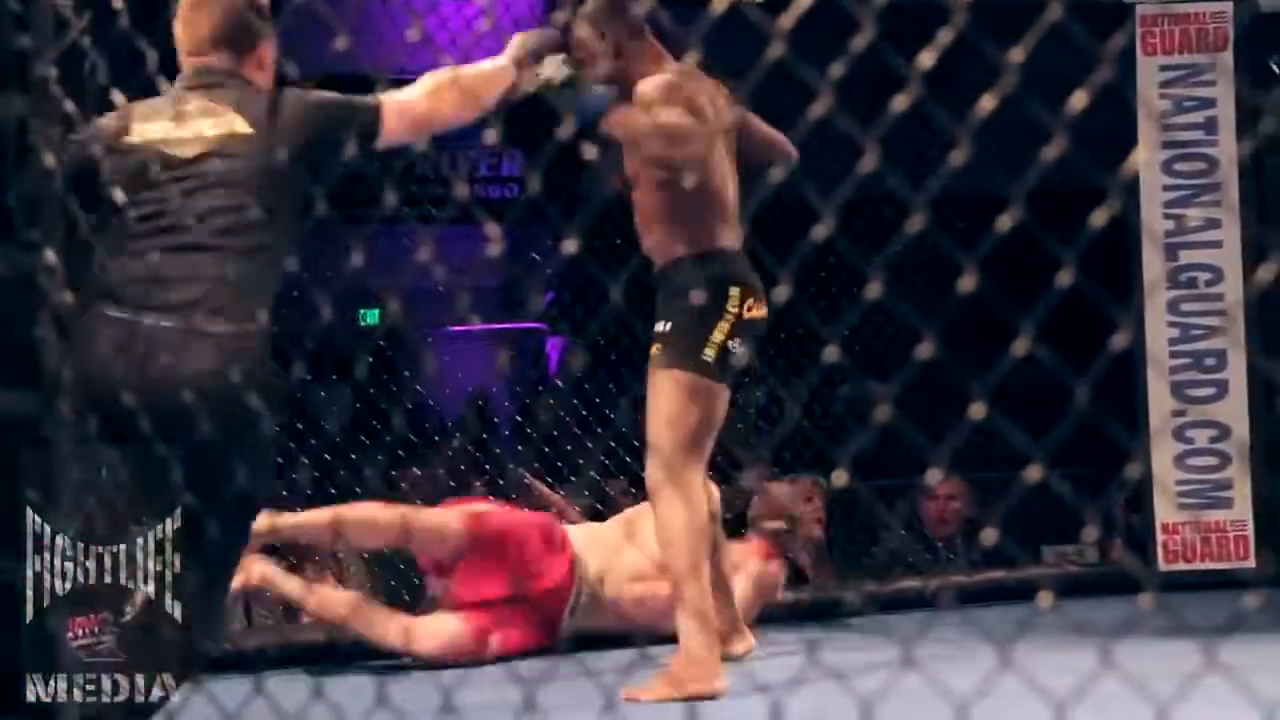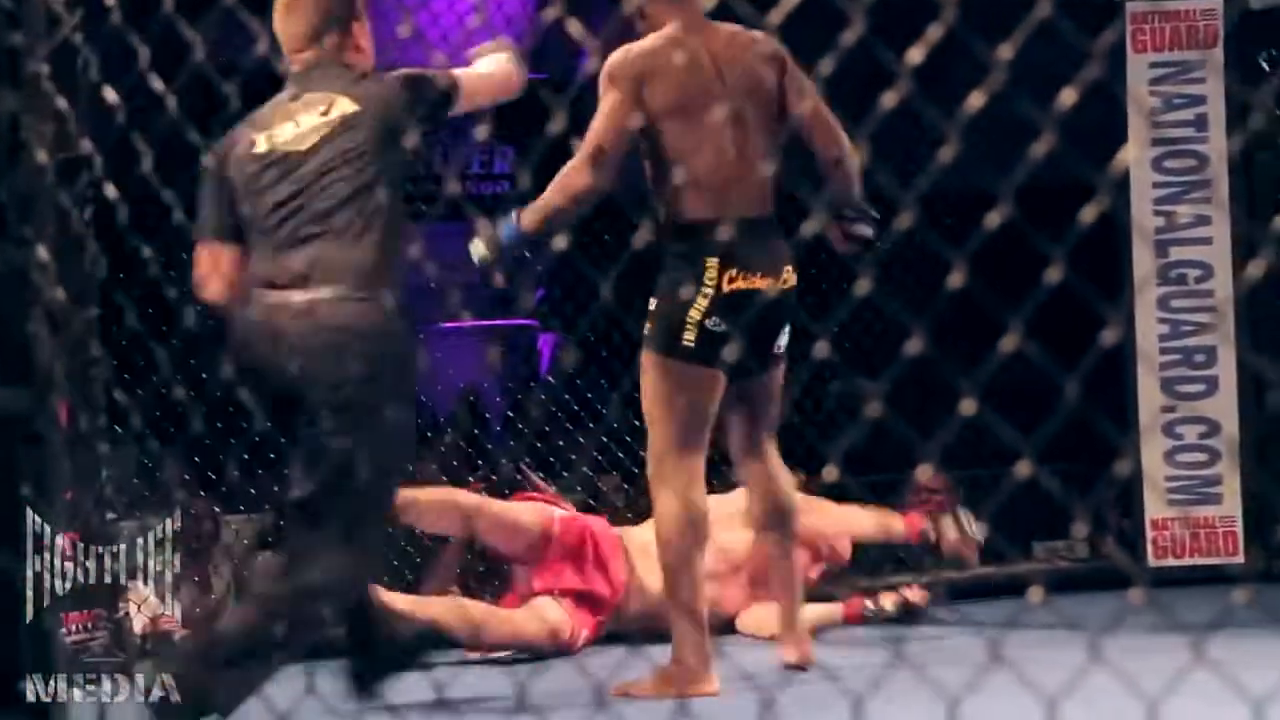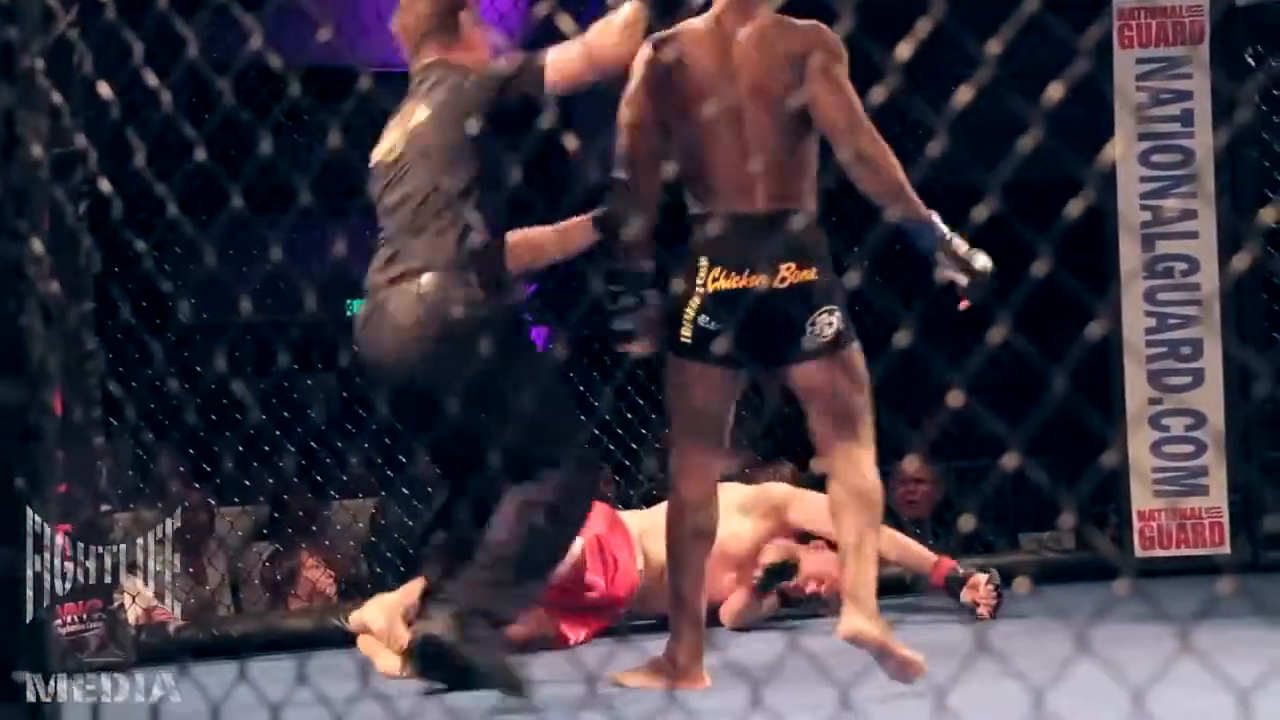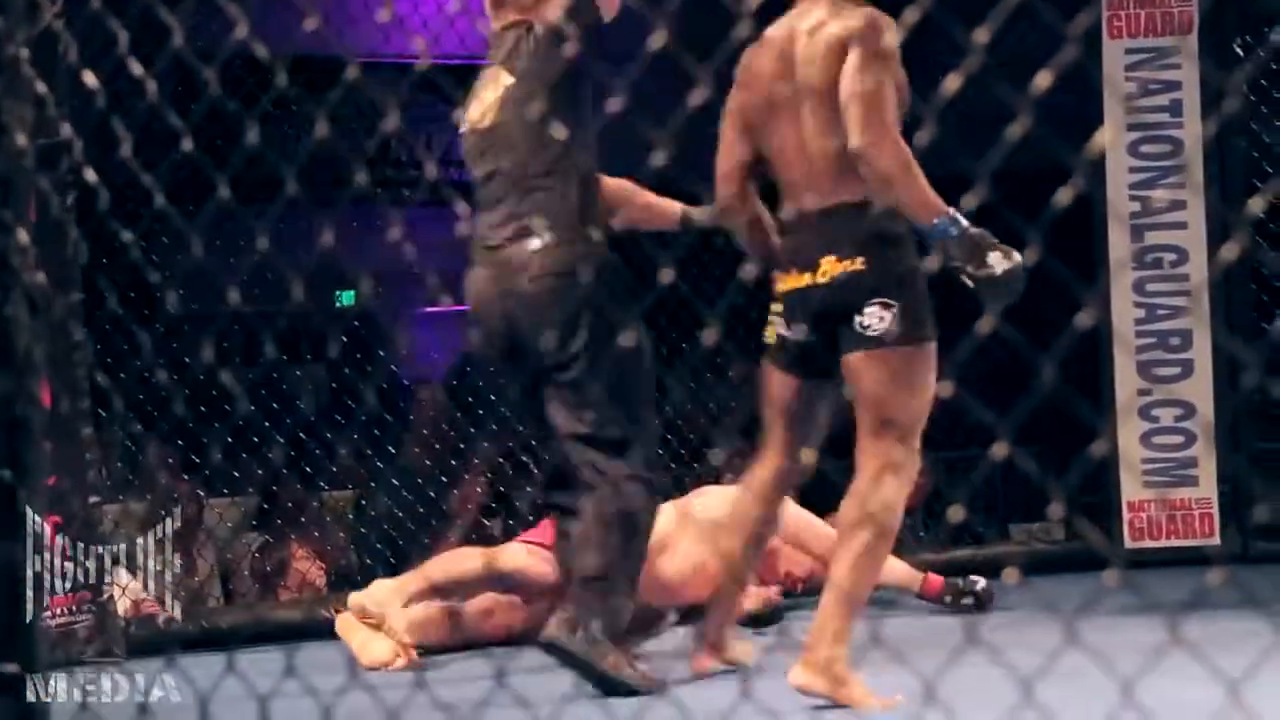
dt=0.2s
person 1, frame 1
left shoulder: (111, 132)
right shoulder: (293, 118)
right elbow: (438, 103)
right wrist: (516, 61)
left hip: (104, 353)
right hip: (212, 361)
right knee: (210, 546)
person 1, frame 2
left shoulder: (240, 143)
right shoulder: (388, 93)
left elbow: (215, 278)
right elbow: (503, 77)
left hip: (266, 326)
right hip: (352, 329)
left knee: (321, 510)
right knee: (337, 530)
left ankle: (365, 640)
right ankle: (212, 663)
person 1, frame 3
left shoulder: (393, 138)
right shoulder: (472, 87)
left wrist: (596, 227)
left hip: (384, 325)
right hip: (446, 316)
left knee: (480, 484)
right knee: (560, 468)
left ankle: (445, 640)
right ankle: (467, 617)
person 1, frame 4
left shoulder: (482, 99)
left elbow: (592, 190)
left wrist: (691, 217)
left hip: (494, 289)
right hip: (560, 278)
left knee: (571, 457)
right knee: (616, 461)
left ankle: (588, 611)
right ankle: (588, 624)
person 2, frame 1
left shoulder: (657, 93)
right shoulder: (701, 90)
left elbow: (684, 146)
right elbow: (783, 153)
left wrist: (599, 111)
left hip: (704, 293)
right hip: (709, 293)
left knee: (670, 473)
right knee: (679, 468)
left ankle: (698, 659)
right ankle: (720, 622)
person 2, frame 2
left shoulder: (633, 64)
left elbow: (587, 173)
right elbow: (836, 149)
left wrist: (511, 232)
right wrist: (851, 209)
left hip: (699, 268)
right hip: (770, 262)
left knee: (673, 465)
right knee: (756, 452)
left ankle: (689, 662)
right ankle: (792, 629)
person 2, frame 3
left shoulder: (662, 56)
left elbow: (634, 179)
right elbow: (859, 147)
left wrist: (633, 278)
right wrist: (935, 235)
left hip: (714, 267)
right hip: (800, 261)
left knee: (694, 463)
right knee: (850, 446)
left ankle: (684, 654)
right ankle: (862, 606)
person 2, frame 4
left shoulder: (753, 62)
left elbow: (731, 192)
right elbow: (873, 142)
right wrist: (954, 233)
left hip: (798, 261)
right hip: (870, 251)
left knee: (780, 458)
right knee: (890, 458)
left ankle: (715, 631)
right ankle: (824, 653)
person 3, frame 1
left shoulder: (730, 600)
left elbow: (732, 642)
left hip: (545, 616)
right hip: (547, 553)
left knee: (424, 637)
right knee: (424, 526)
right ankle: (271, 526)
person 3, frame 2
left shoulder: (760, 597)
right shoulder: (754, 513)
left elbow: (761, 625)
right elbow: (838, 517)
left wrist: (865, 606)
right wrist: (923, 526)
left hip: (593, 606)
right hip: (590, 552)
left knee: (550, 625)
right knee: (512, 525)
left ankle: (391, 604)
person 3, frame 3
left shoulder: (754, 583)
right shoulder: (775, 505)
left elbow: (735, 617)
right elbow: (869, 536)
left wrist: (764, 587)
right wrist: (951, 572)
left hip: (605, 601)
right hip: (606, 541)
left knee: (545, 624)
right knee: (557, 561)
left ankle: (397, 639)
right ankle: (397, 601)
person 3, frame 4
left shoulder: (743, 581)
left elbow: (731, 611)
right wrist: (937, 586)
left knee: (510, 613)
right knee: (523, 570)
left ankle: (389, 631)
right ankle: (396, 591)
